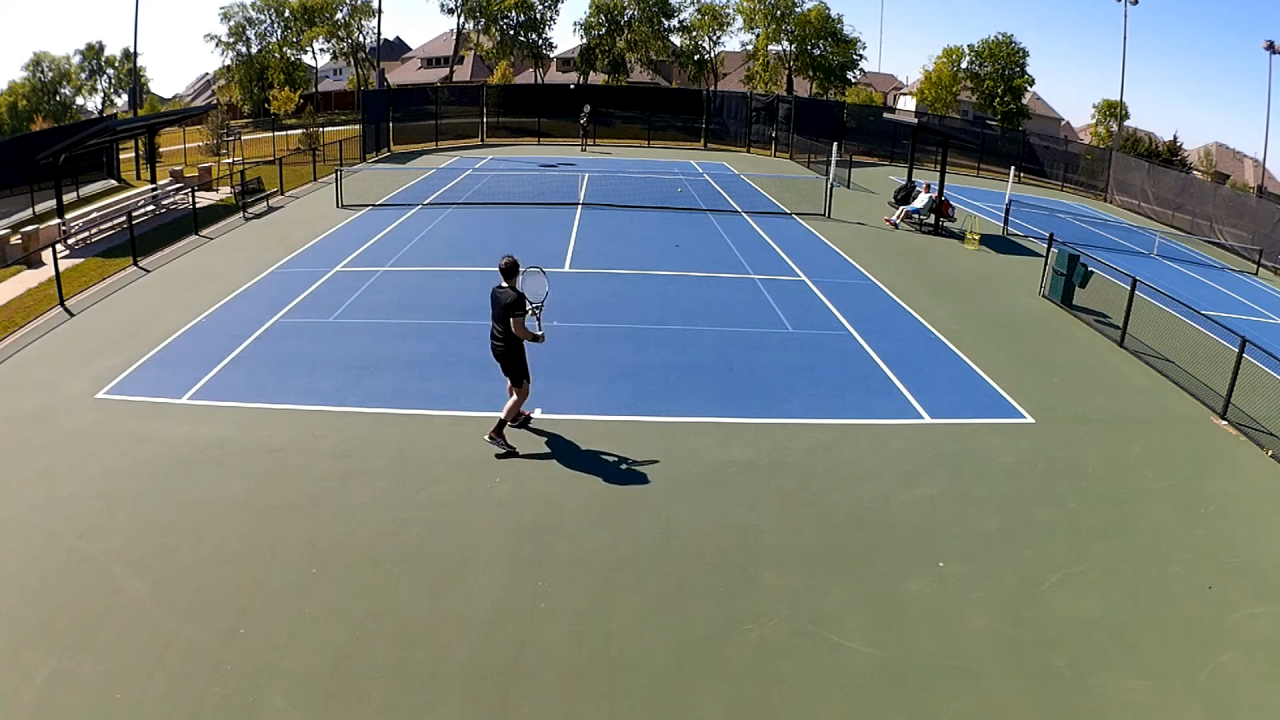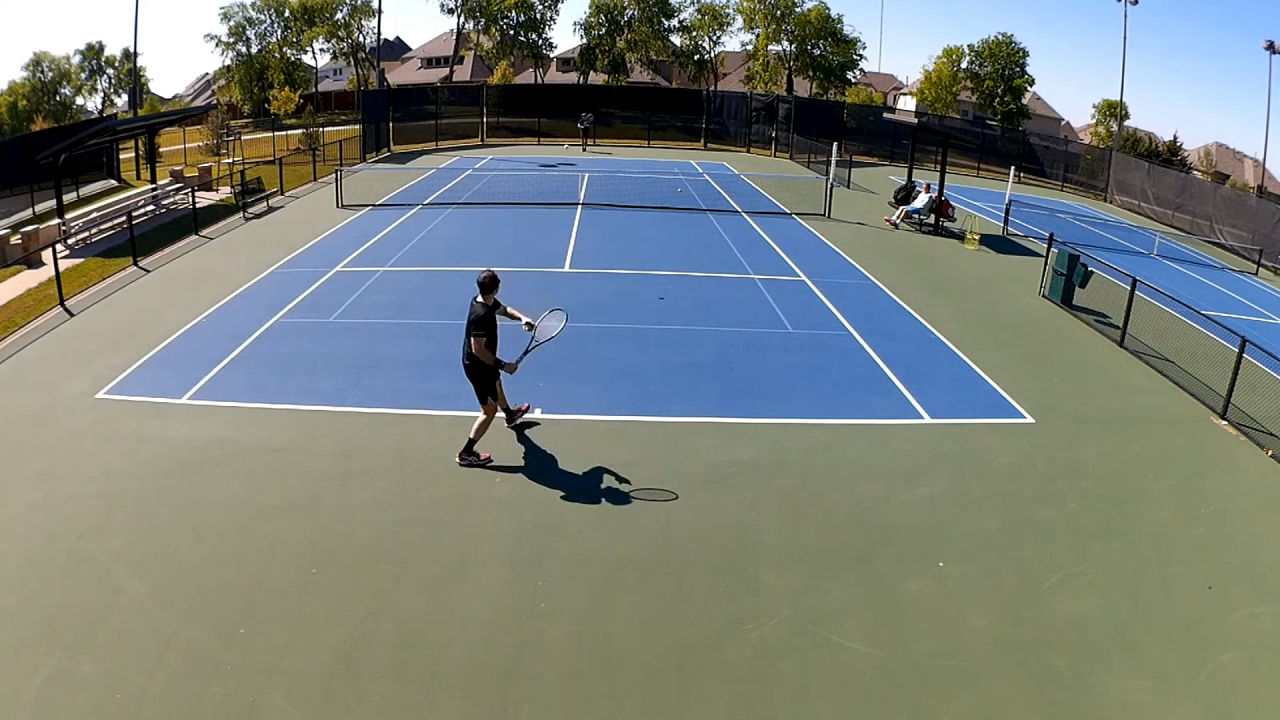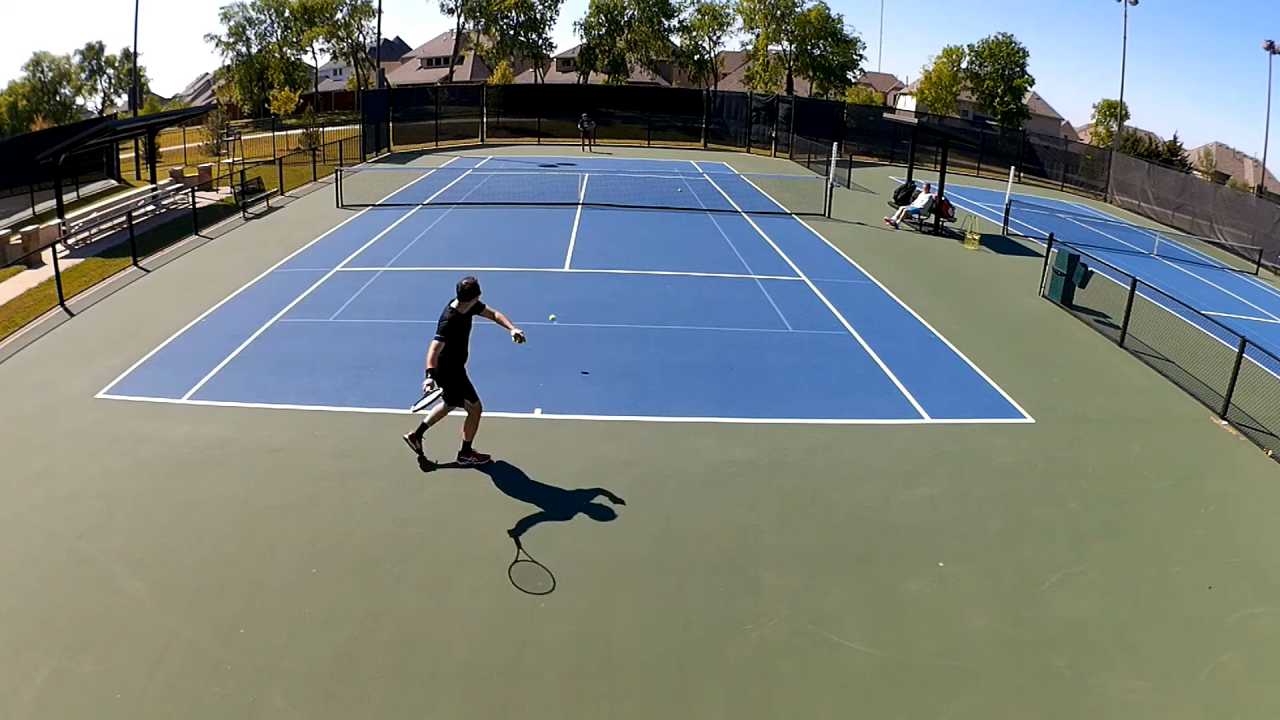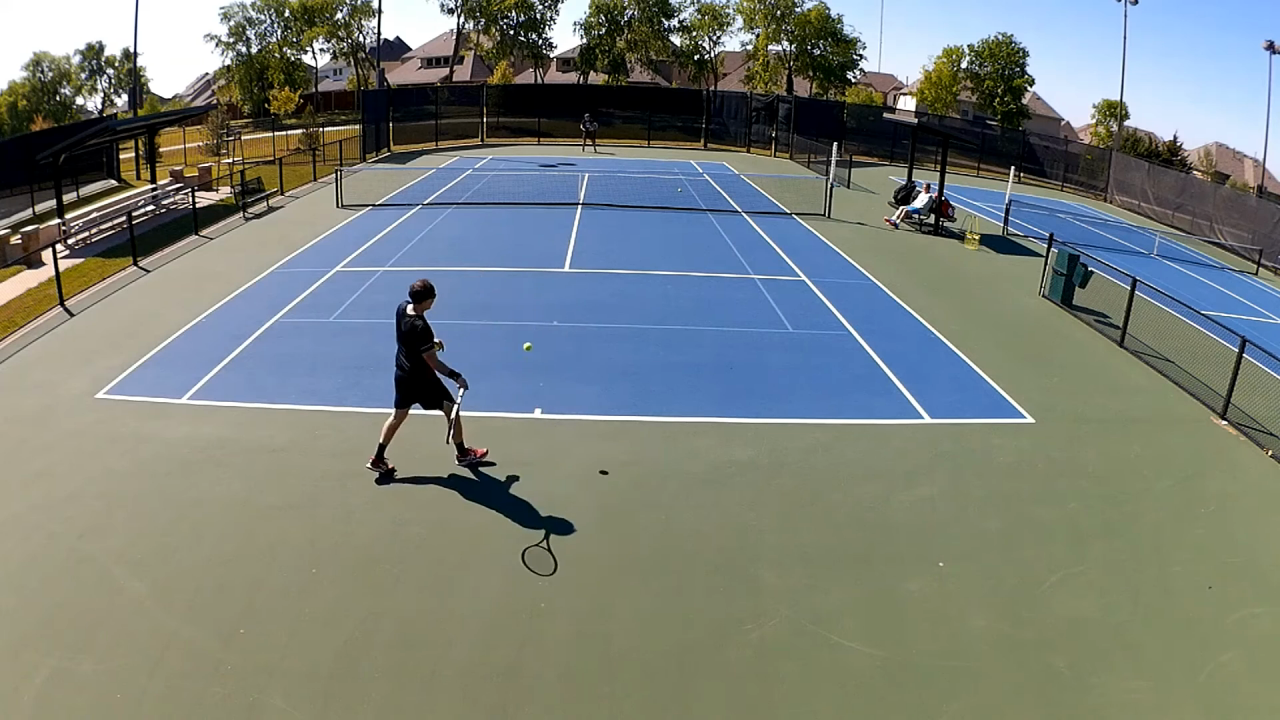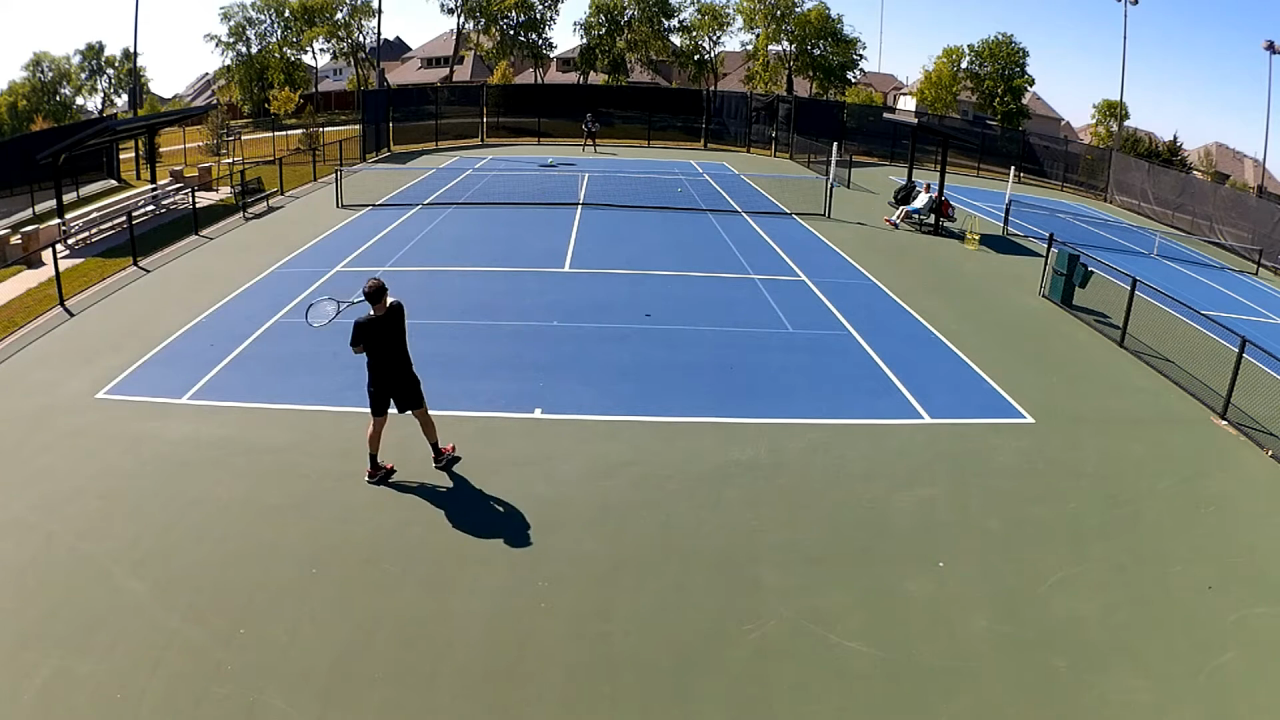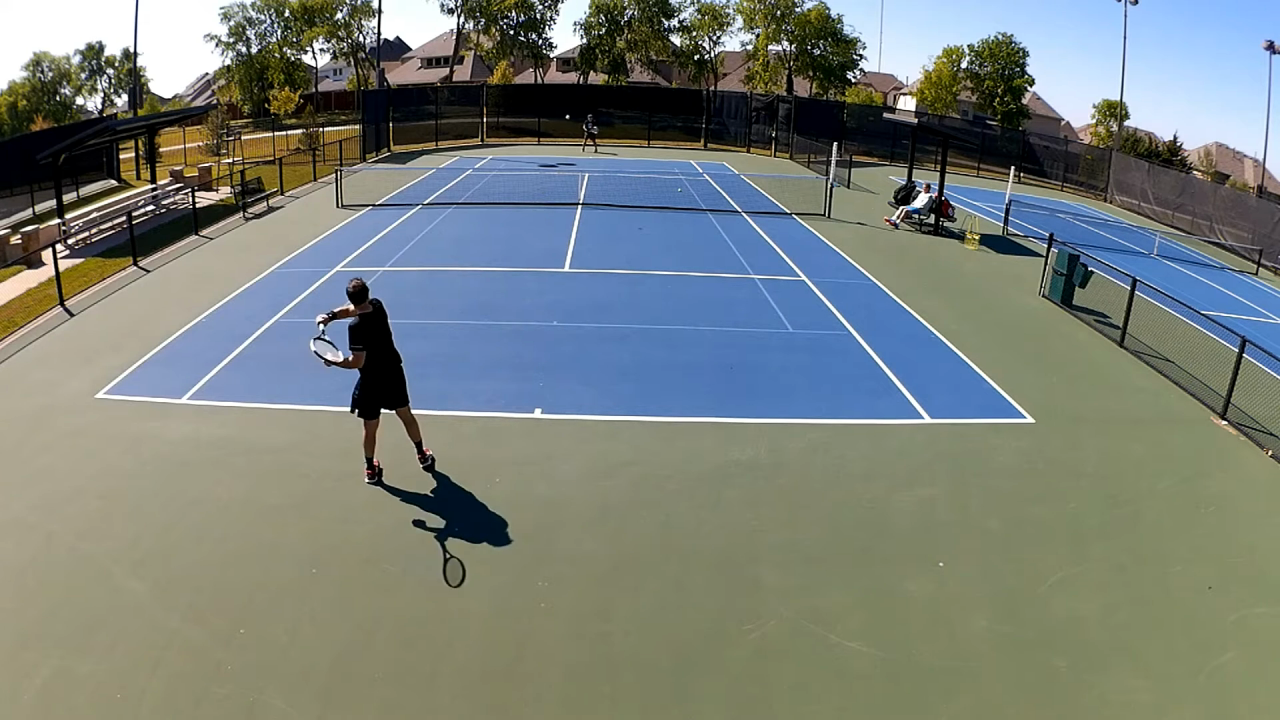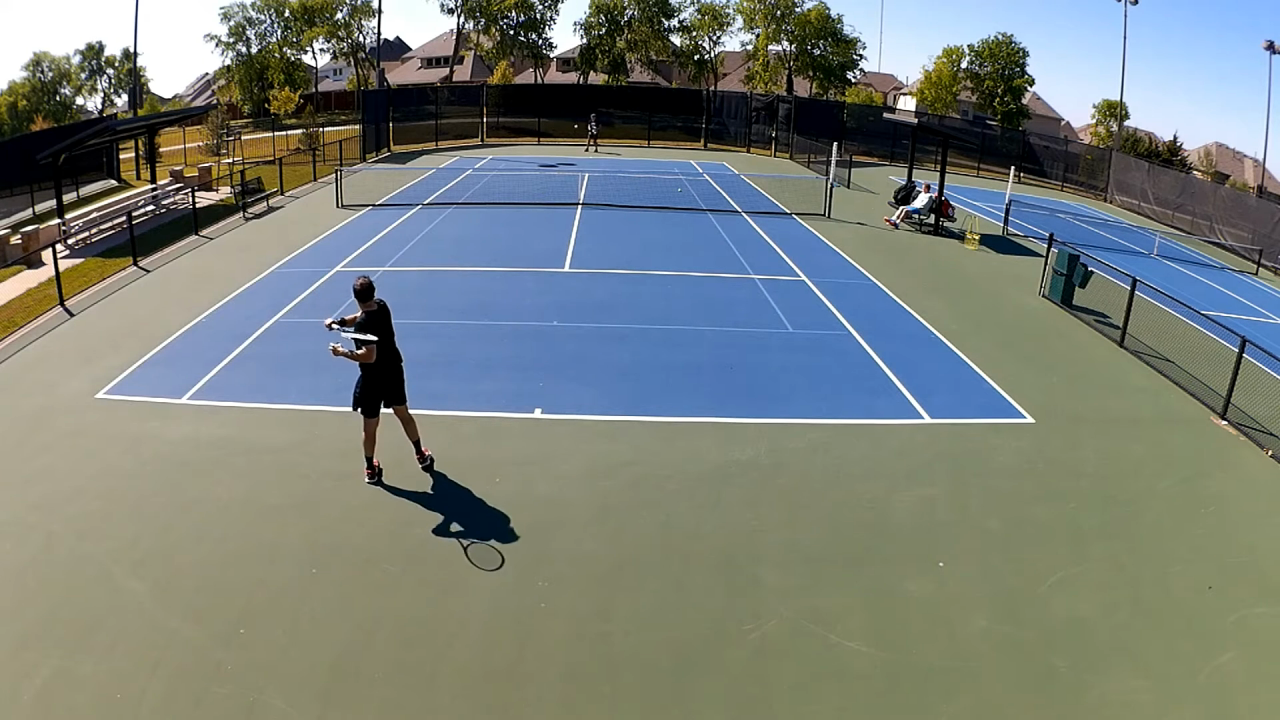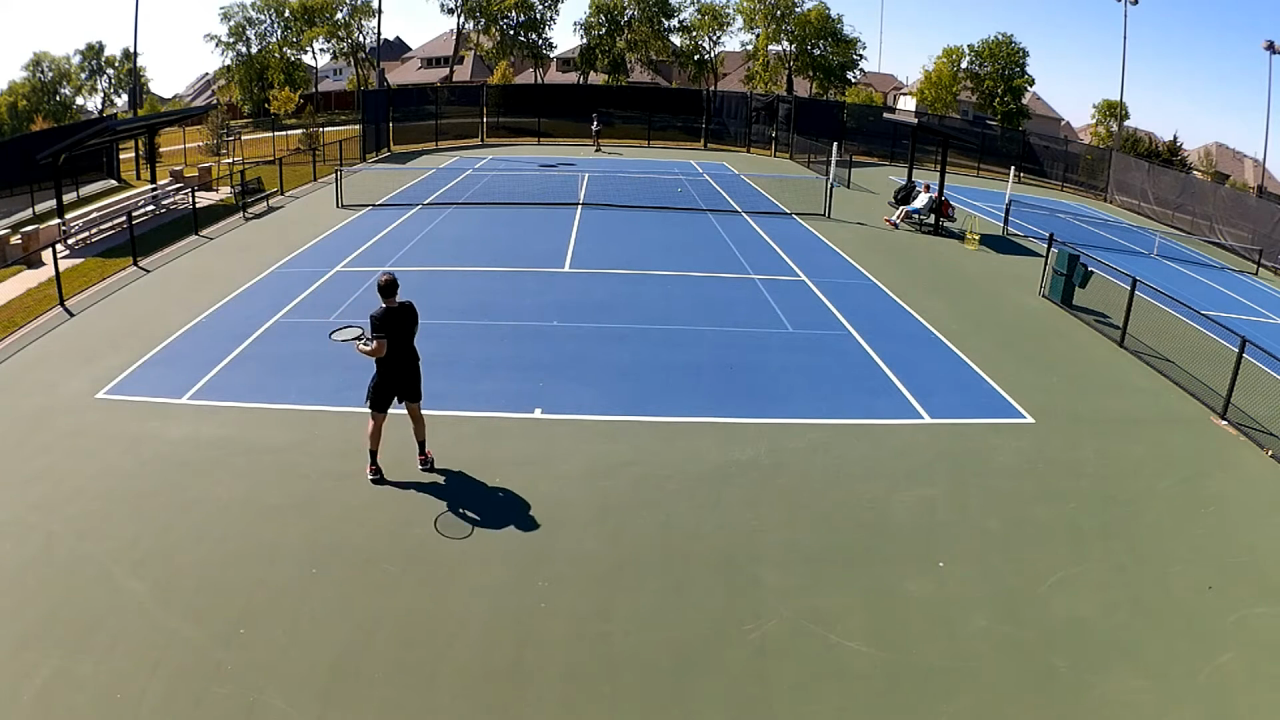
dt=0.3s
person 1, frame 1
left shoulder: (496, 291)
right shoulder: (516, 297)
right elbow: (517, 329)
left wrist: (526, 309)
right wrist: (536, 337)
left hip: (497, 345)
right hip: (510, 349)
left knee: (513, 380)
right knee: (521, 392)
left ankle: (515, 416)
right ankle: (496, 431)
person 1, frame 2
left shoulder: (484, 302)
right shoulder: (481, 315)
left elbow: (505, 309)
right elbow: (477, 349)
left wrist: (522, 318)
right wrist: (501, 365)
left hip: (478, 363)
right hip: (478, 366)
left knee: (496, 385)
right knee: (490, 410)
left ankle: (510, 415)
right ankle: (467, 452)
person 1, frame 3
left shoulder: (471, 305)
right shoulder: (449, 321)
left elbow: (492, 313)
right elbow: (434, 349)
left wrist: (513, 329)
right wrist: (430, 374)
left hip: (449, 369)
right hip: (449, 372)
left knee: (447, 405)
right knee: (475, 410)
left ankle: (416, 436)
right ankle: (465, 453)
person 1, frame 4
left shoulder: (402, 308)
right shoulder: (419, 328)
right elbow: (432, 360)
left wrist: (431, 340)
right wrist: (456, 376)
left hip: (402, 375)
right hip: (421, 378)
left knee: (398, 416)
right knee: (452, 411)
left ankle: (378, 459)
right ankle: (463, 453)
person 1, frame 5
left shoulder: (361, 324)
right shoulder: (397, 309)
left elbow: (357, 350)
right wrist: (385, 298)
left hip: (377, 381)
right hip: (404, 377)
left knee: (377, 423)
right knee: (422, 416)
left ankle: (373, 469)
right ankle: (439, 455)
person 1, frame 6
left shoulder: (356, 326)
right shoulder: (377, 306)
left elbow: (357, 362)
right elbow: (352, 309)
left wrist: (335, 361)
right wrist: (331, 316)
left hip: (371, 381)
right hip: (394, 374)
left knee: (370, 427)
right knee: (406, 415)
left ankle: (371, 470)
right ankle: (423, 456)
person 1, frame 7
left shoulder: (363, 322)
right shoulder: (382, 306)
left elbow: (369, 356)
left wrist: (342, 352)
right wrist: (338, 321)
left hip: (373, 379)
right hip: (394, 371)
left knee: (370, 425)
right knee: (404, 414)
left ankle: (371, 469)
right ankle: (421, 456)
person 1, frame 8
left shoulder: (378, 316)
right shoulder: (409, 308)
left elbow: (379, 351)
left wrist: (362, 348)
left hip: (387, 374)
right hip: (411, 369)
left knee: (376, 419)
right knee: (415, 412)
left ankle: (373, 466)
right ankle: (423, 457)
